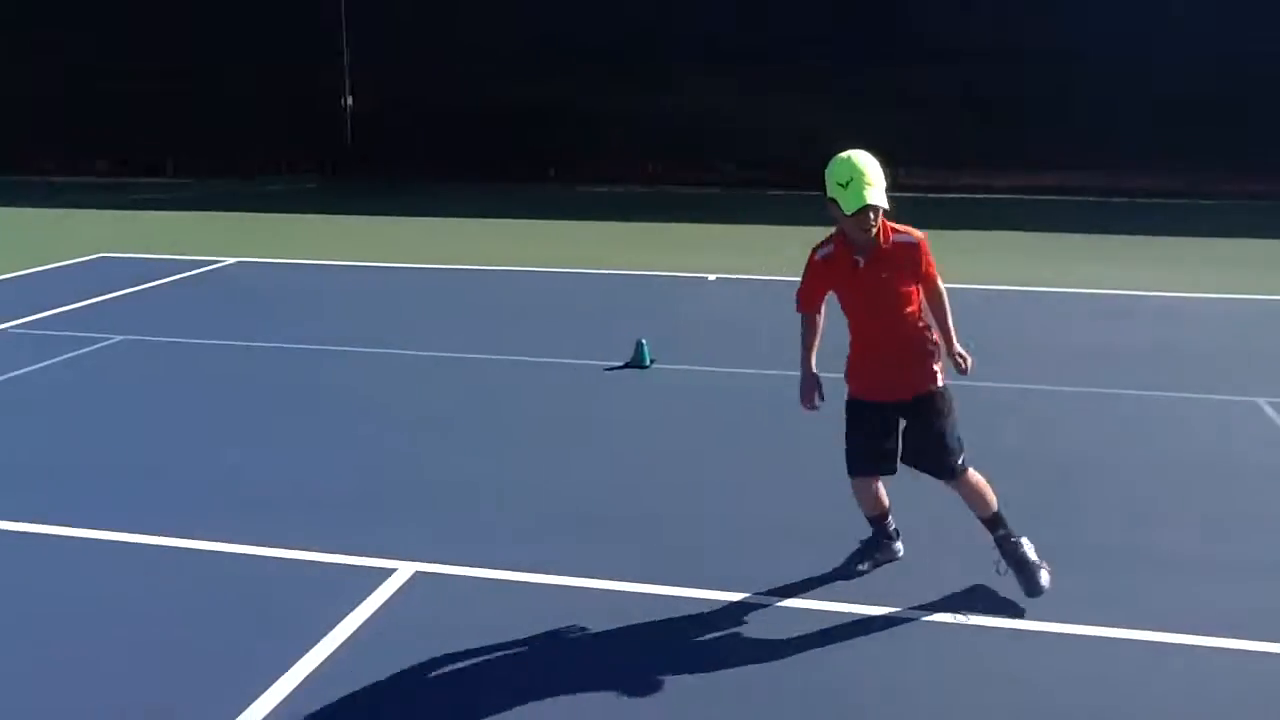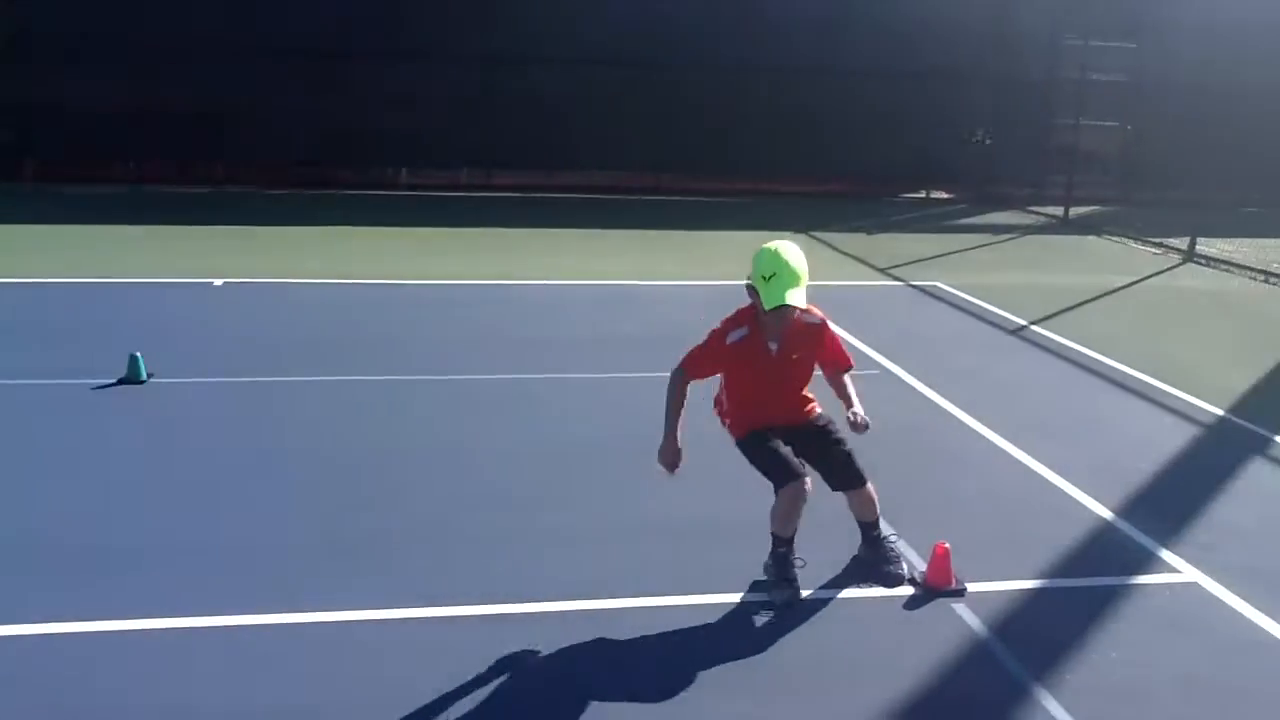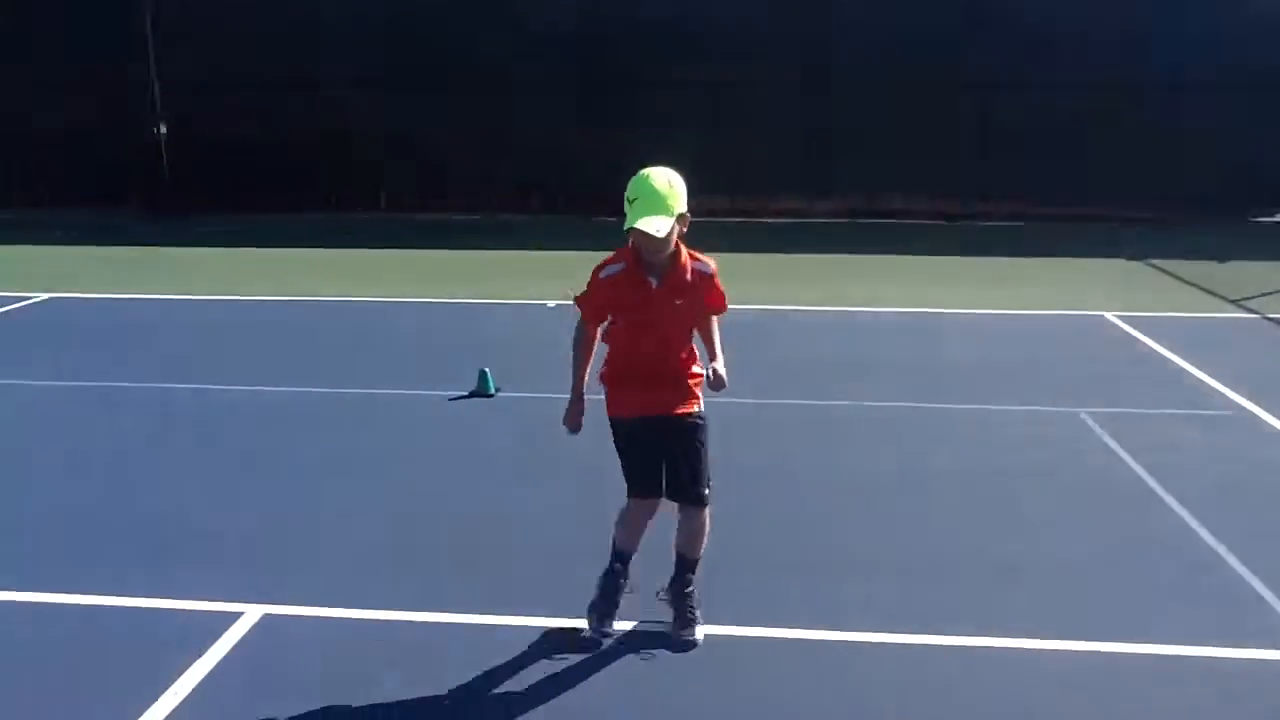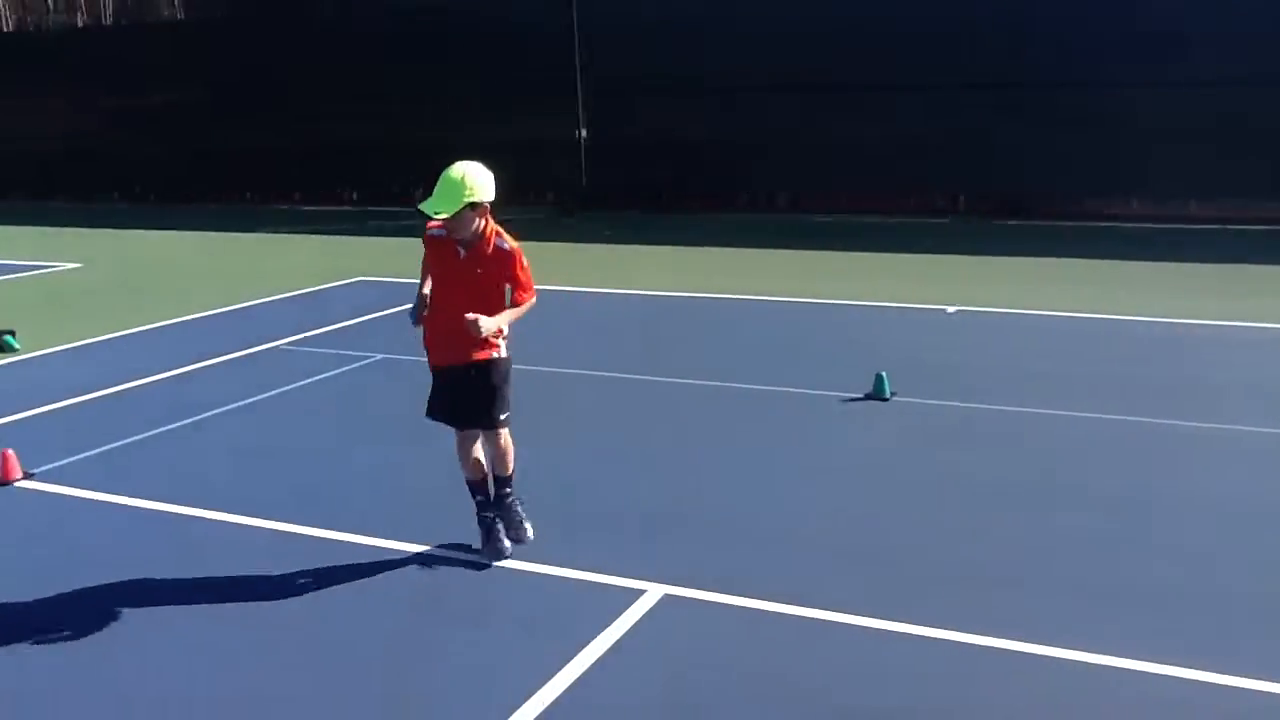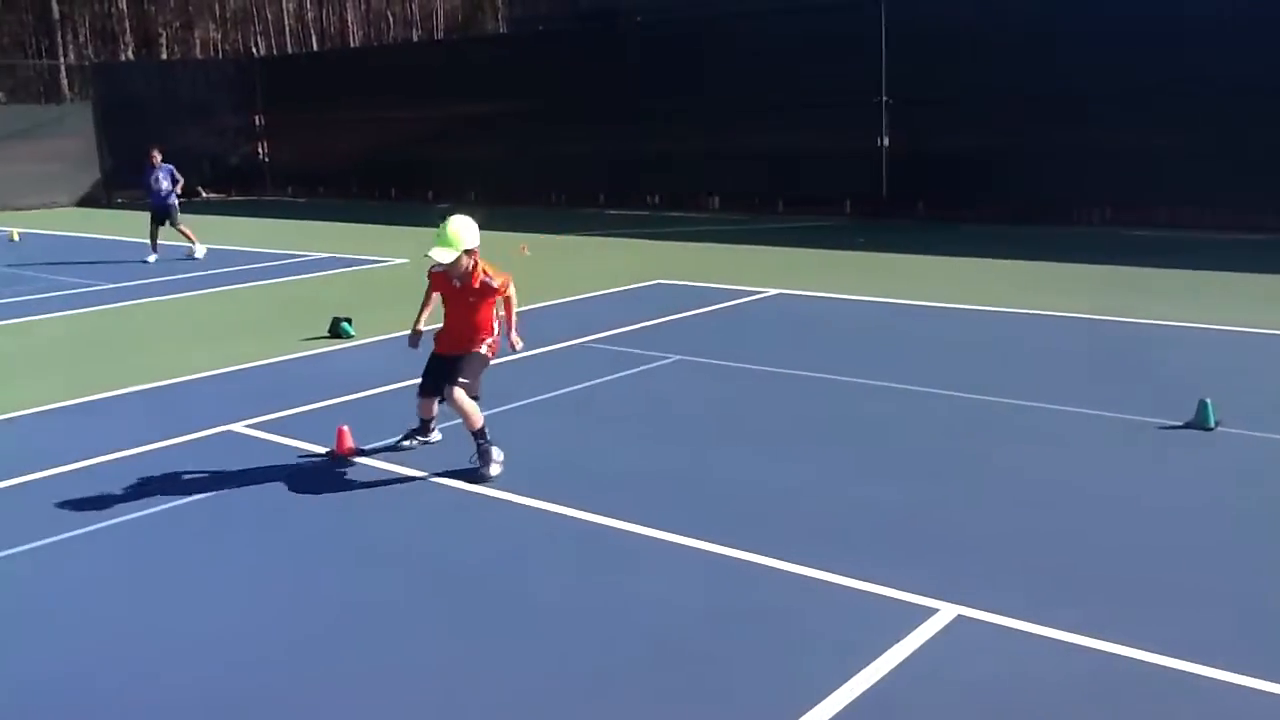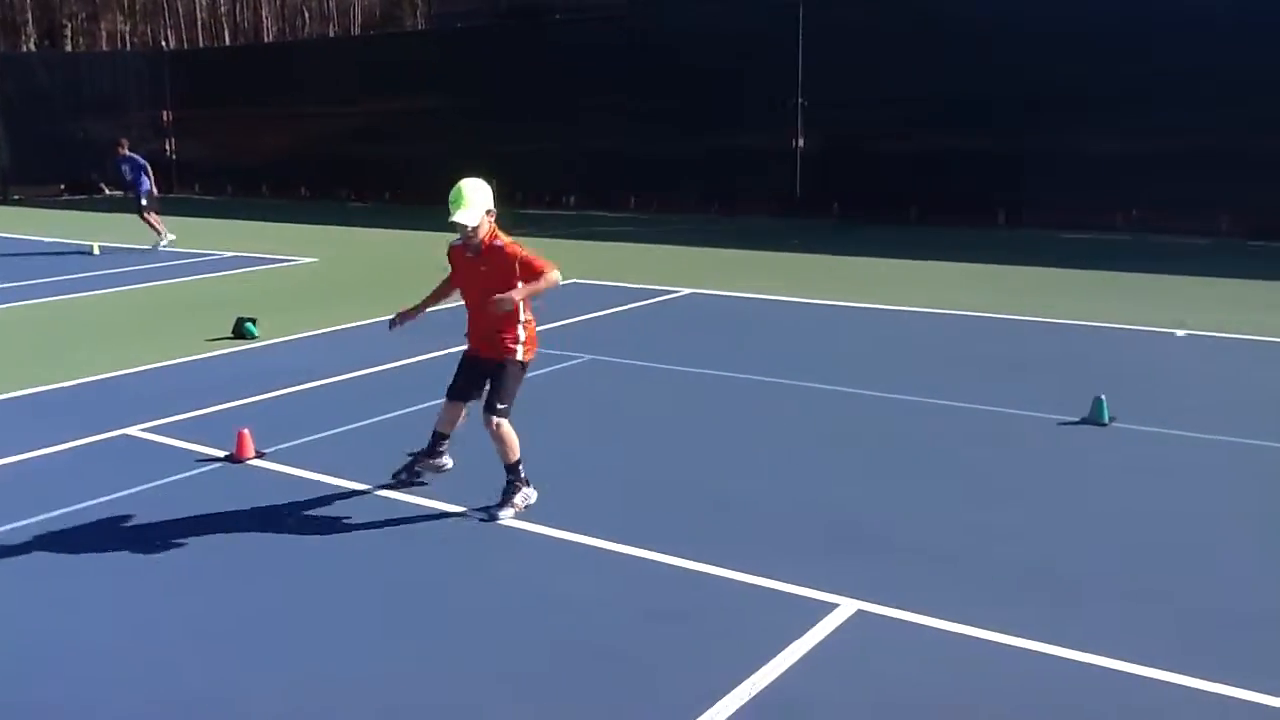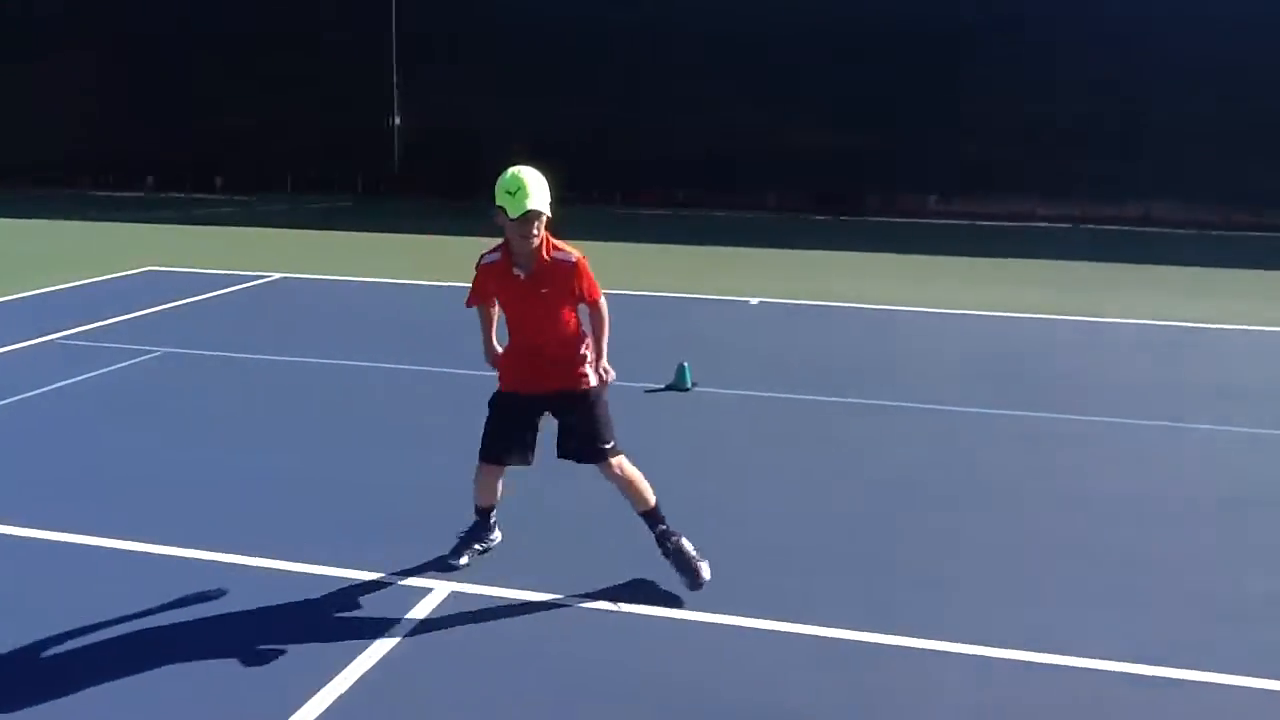
dt=0.7s
person 1, frame 1
left shoulder: (908, 244)
right shoulder: (823, 259)
left elbow: (932, 288)
right elbow: (811, 310)
left wrist: (950, 342)
right wrist: (809, 370)
left hip: (919, 376)
right hip: (867, 381)
left knee: (953, 471)
right knee: (861, 475)
left ankle: (1008, 542)
right ankle: (884, 539)
person 1, frame 2
left shoulder: (814, 323)
right shoulder: (730, 338)
left elbow: (839, 369)
right elbow: (681, 376)
left wrist: (853, 406)
right wrist: (671, 439)
left hip: (801, 412)
right hip: (752, 423)
left knee: (856, 484)
right knee: (794, 485)
left ankle: (874, 546)
right ankle: (781, 558)
person 1, frame 3
left shoulder: (703, 273)
right shoulder: (610, 276)
right elbow: (588, 328)
left wrist: (716, 359)
right wrist: (576, 396)
left hip: (682, 398)
right hip: (629, 401)
left knee: (694, 501)
right knee: (644, 501)
left ankle: (682, 588)
right ankle: (614, 579)
person 1, frame 4
left shoulder: (505, 250)
right shoulder: (435, 236)
left elbow: (526, 297)
left wrist: (496, 324)
right wrist: (421, 297)
left hip: (486, 350)
right hip: (445, 351)
left knee: (496, 428)
right knee: (467, 433)
left ankle: (507, 499)
right ankle: (484, 506)
person 1, frame 5
left shoulder: (490, 281)
right shoulder: (438, 272)
left elbow: (508, 291)
left wrist: (511, 331)
right wrist: (419, 323)
left hip: (478, 346)
right hip: (447, 343)
left knee: (455, 394)
right knee: (426, 396)
left ankle: (486, 449)
right ankle: (427, 430)
person 1, frame 6
left shoulder: (504, 250)
right shoulder: (458, 249)
left elbow: (551, 276)
left wrist: (516, 296)
right wrist: (418, 309)
left hip: (510, 345)
right hip: (479, 343)
left knee: (495, 418)
right knee: (453, 404)
left ankle: (520, 487)
right ankle: (434, 454)
person 1, frame 7
left shoulder: (568, 261)
right shoulder: (490, 266)
left elbow: (596, 304)
left wrist: (600, 356)
right wrist: (489, 343)
left hip: (574, 375)
right hip: (519, 380)
left knee: (611, 462)
right knee: (490, 464)
left ankle: (666, 538)
right ankle: (483, 529)
